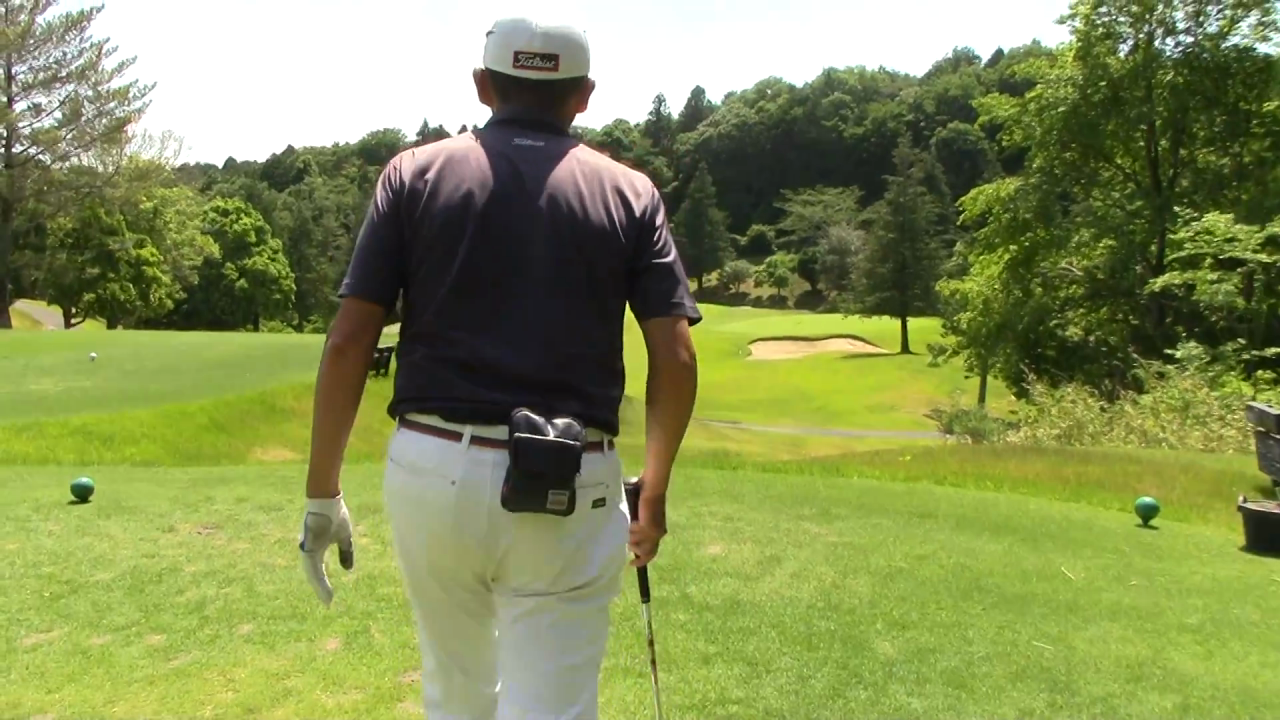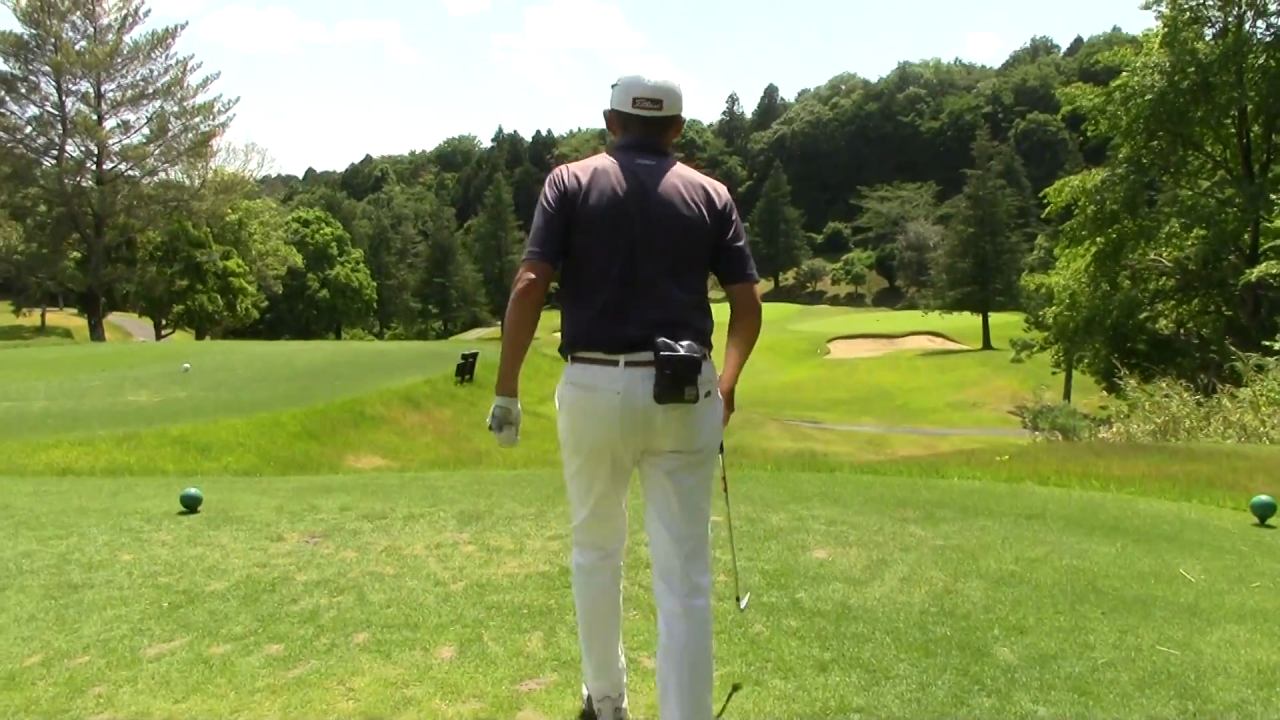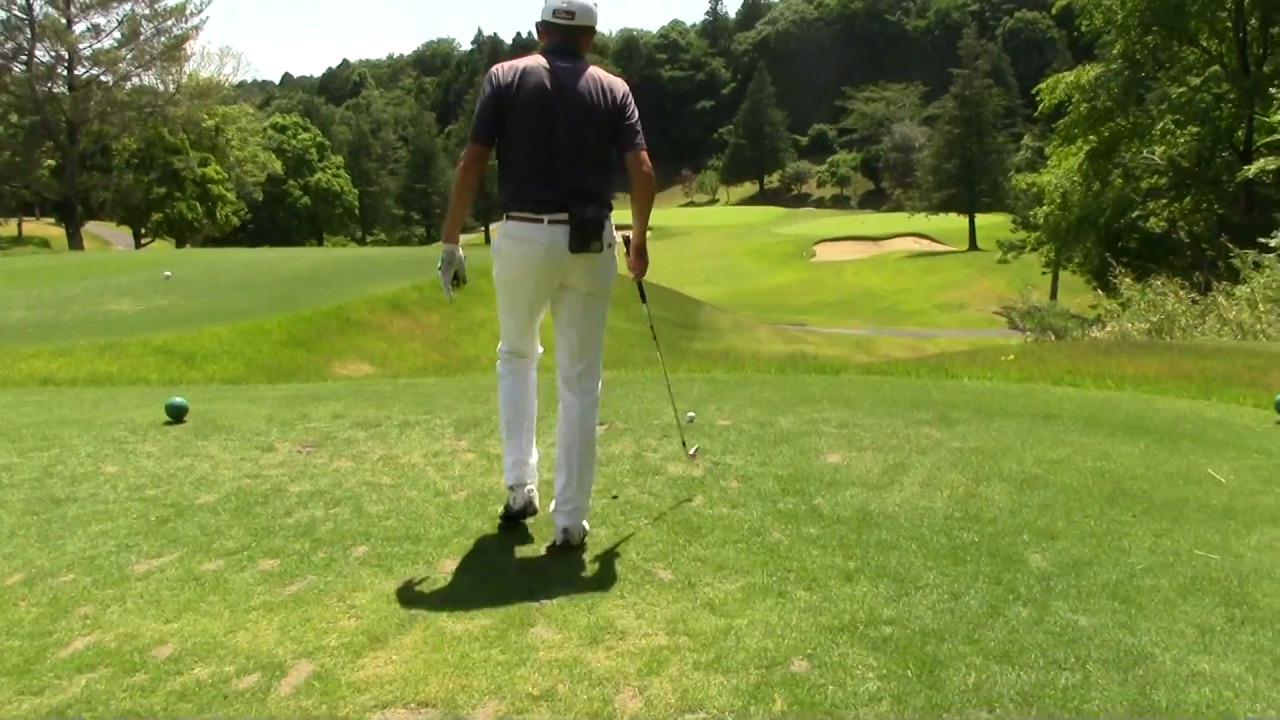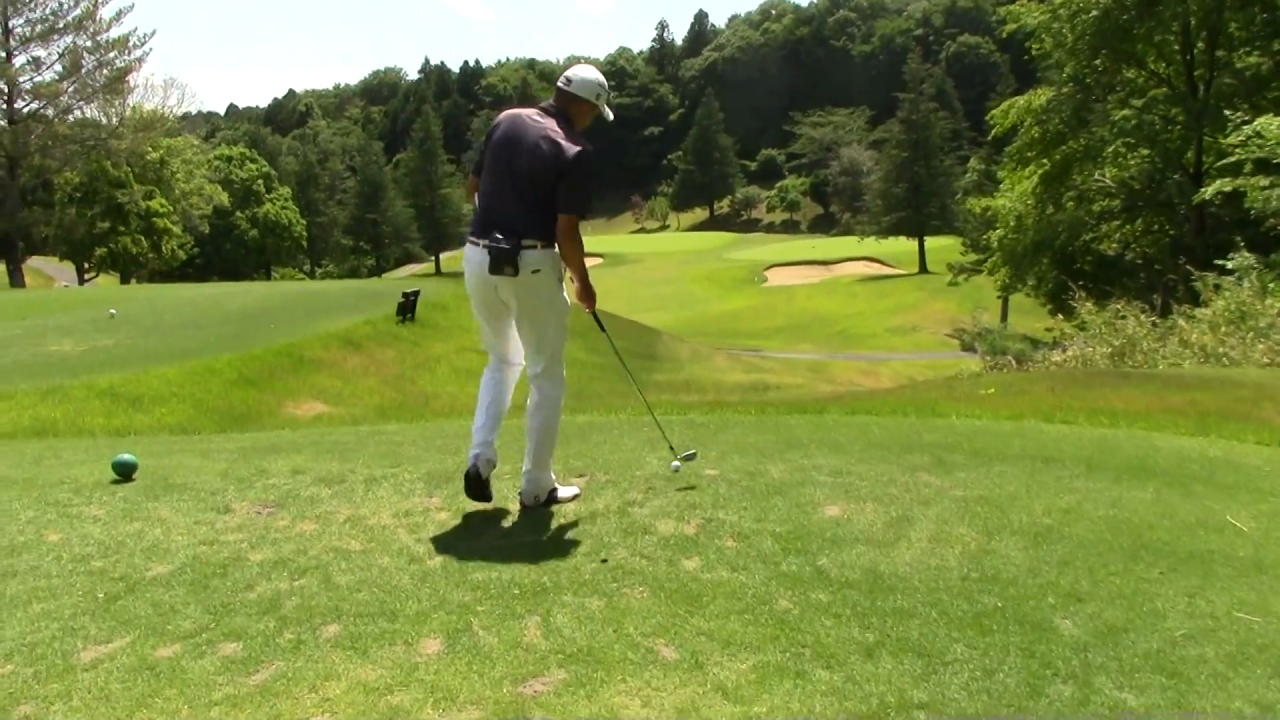
dt=1s
person 1, frame 1
left shoulder: (415, 174)
right shoulder: (627, 191)
left elbow: (349, 339)
right elbow: (675, 357)
left wrist: (323, 492)
right wrist: (653, 488)
left hip: (432, 472)
right hip: (567, 486)
person 1, frame 2
left shoulder: (570, 181)
right shoulder: (710, 193)
left elbow: (528, 285)
right elbow: (747, 304)
left wrist: (505, 391)
right wrist: (728, 380)
left hip: (593, 388)
right hip: (684, 392)
left knee: (595, 545)
right knee: (683, 575)
person 1, frame 3
left shoulder: (506, 76)
right shoulder: (613, 88)
left elbow: (470, 161)
right elbow: (642, 170)
left wrist: (450, 241)
right wrist: (640, 240)
left hip: (523, 239)
right hip: (591, 243)
left knee: (517, 358)
right knee: (580, 383)
left ankle: (519, 486)
right ankle: (571, 519)
person 1, frame 4
left shoulder: (505, 120)
right shoulder: (574, 152)
left elbow: (472, 186)
right elbow: (566, 232)
right wrist: (583, 284)
left hip: (479, 258)
right hip: (533, 264)
left knee: (502, 364)
right knee: (546, 375)
left ankle: (481, 459)
right ankle: (537, 485)
